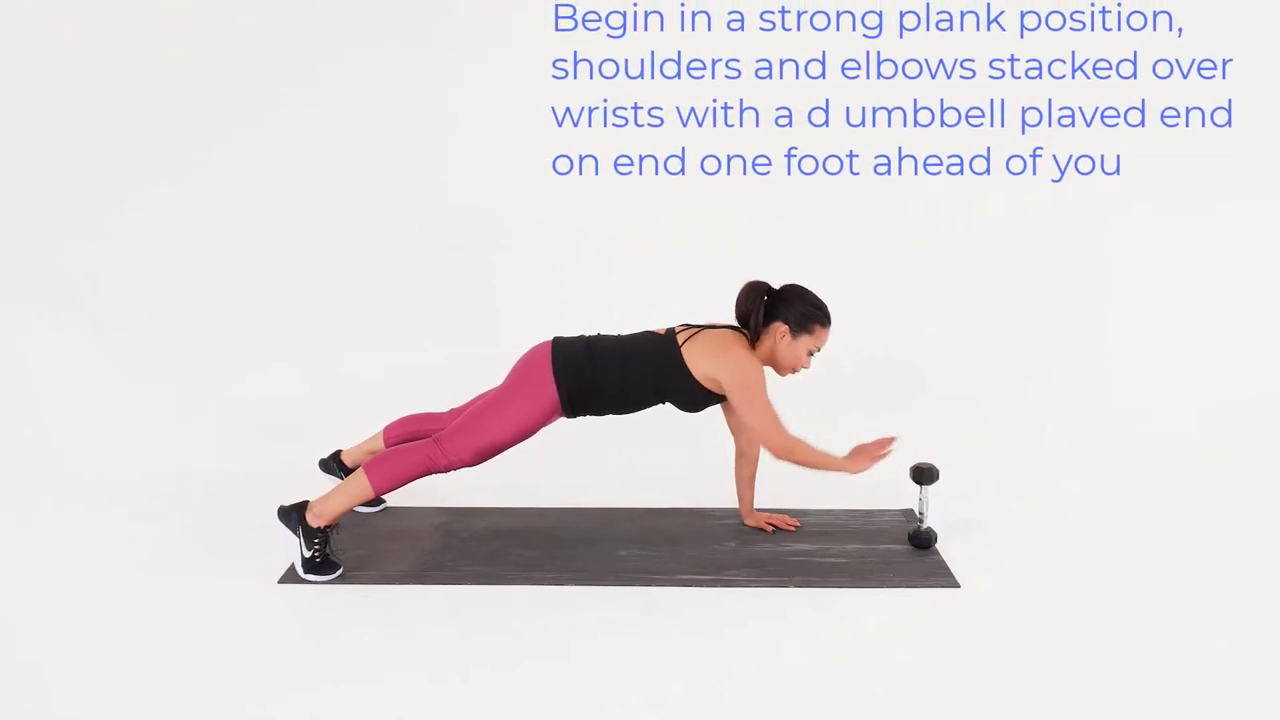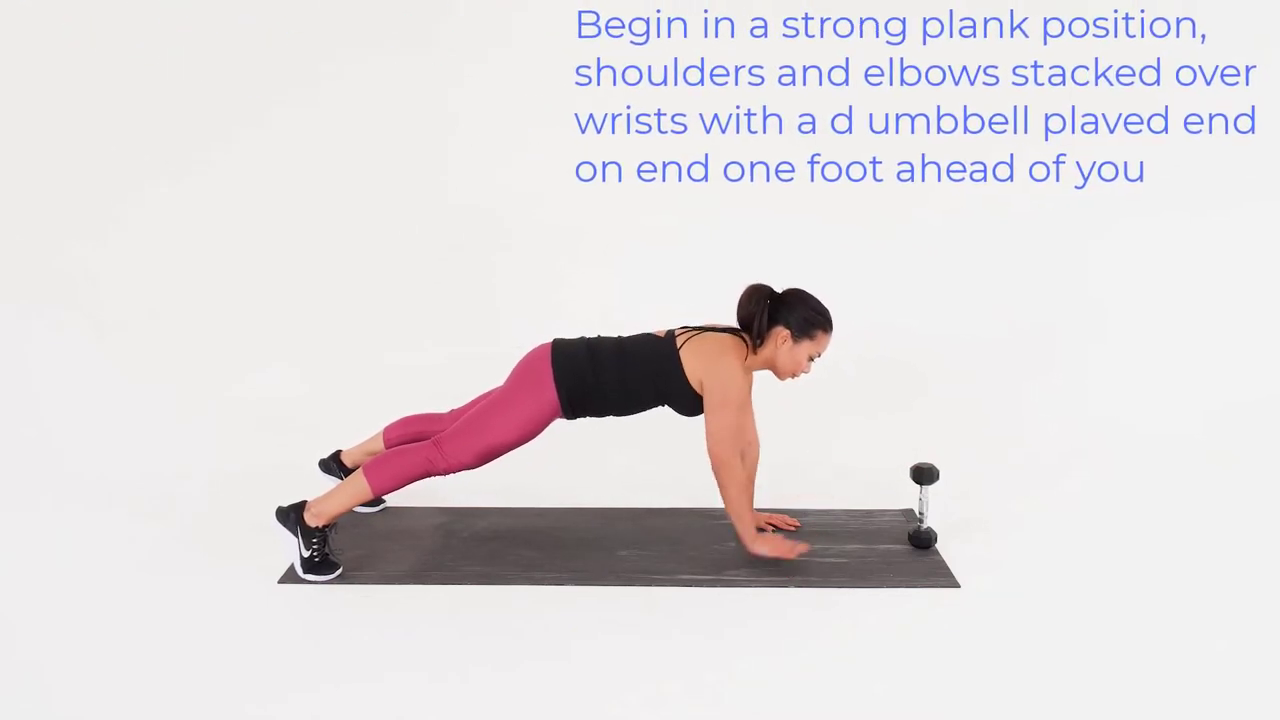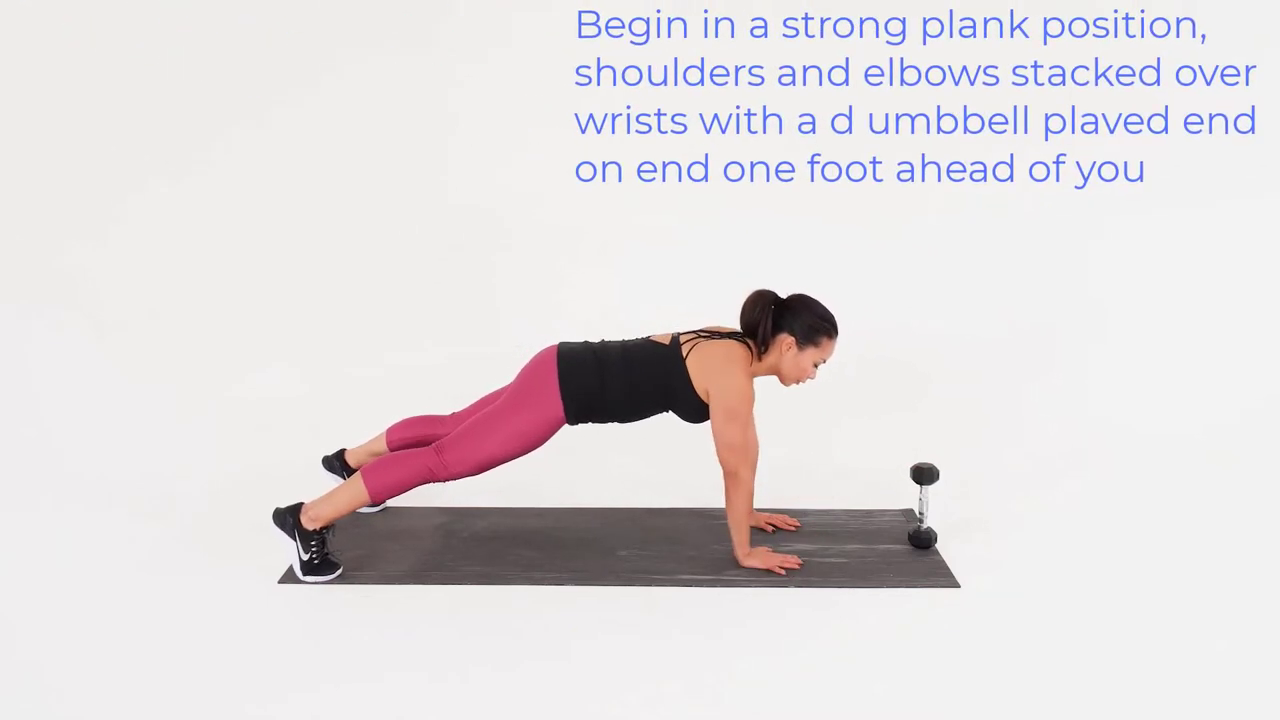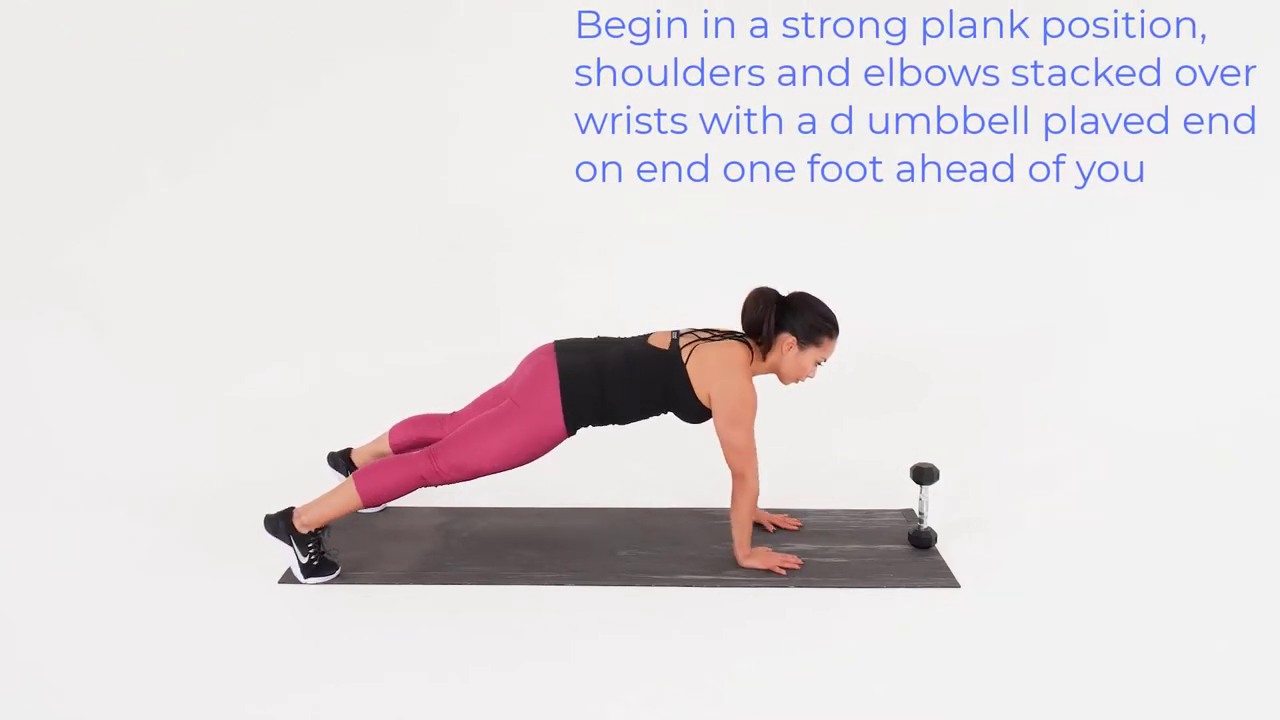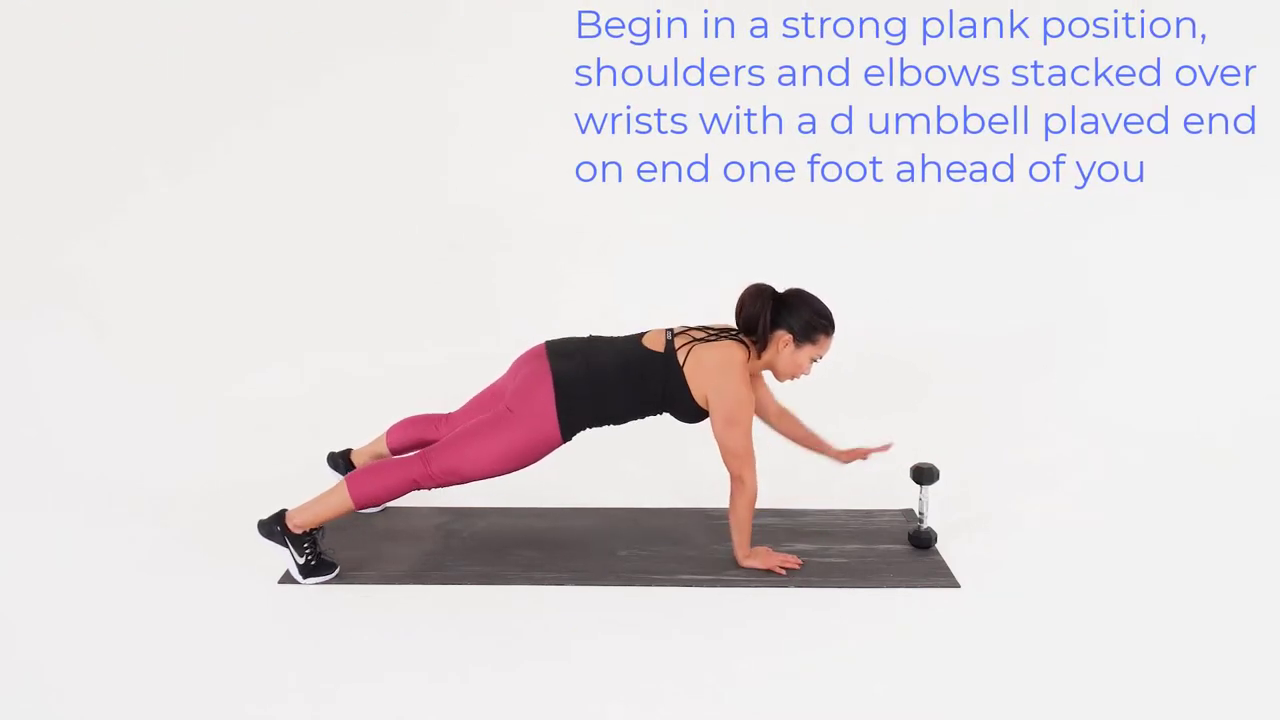
dt=0.2s
person 1, frame 1
left shoulder: (733, 351)
right shoulder: (737, 358)
left elbow: (745, 439)
right elbow: (774, 441)
left wrist: (748, 510)
right wrist: (844, 462)
left hip: (560, 373)
right hip: (555, 379)
left knee: (446, 425)
right knee: (445, 449)
left ankle: (346, 460)
right ankle: (313, 517)
person 1, frame 2
left shoulder: (734, 350)
right shoulder: (729, 365)
left elbow: (746, 442)
right elbow: (727, 462)
left wrist: (748, 510)
right wrist: (751, 536)
left hip: (560, 371)
right hip: (555, 380)
left knee: (451, 426)
right knee: (444, 452)
left ankle: (347, 460)
right ankle: (312, 517)
person 1, frame 3
left shoulder: (737, 351)
right shoulder: (734, 374)
left elbow: (746, 445)
right elbow: (737, 470)
left wrist: (749, 512)
right wrist: (744, 551)
left hip: (560, 371)
right hip: (559, 389)
left knee: (454, 427)
right knee: (445, 459)
left ankle: (350, 459)
right ankle: (307, 519)
person 1, frame 4
left shoulder: (733, 348)
right shoulder: (735, 379)
left elbow: (741, 444)
right elbow: (744, 472)
left wrist: (753, 510)
right wrist: (745, 551)
left hip: (554, 366)
right hip: (557, 402)
left knee: (453, 427)
right knee: (440, 463)
left ankle: (356, 458)
right ankle: (299, 522)
person 1, frame 5
left shoulder: (734, 346)
right shoulder: (729, 375)
left elbow: (772, 411)
right elbow: (744, 477)
left wrist: (834, 452)
right wrist: (745, 551)
left hip: (548, 368)
right hip: (556, 407)
left knee: (450, 428)
right knee: (435, 466)
left ankle: (356, 459)
right ankle: (293, 524)
